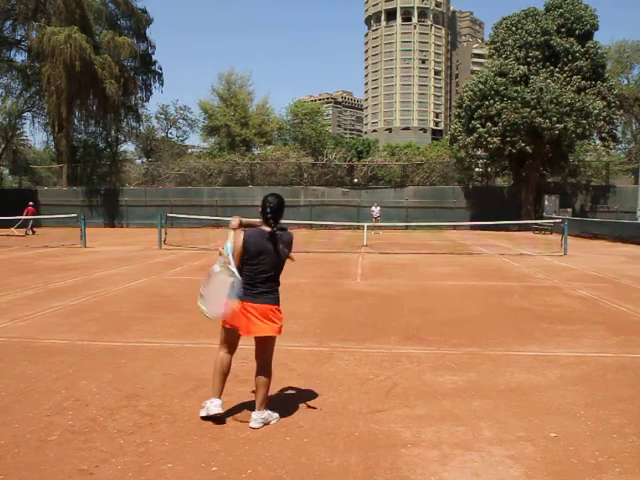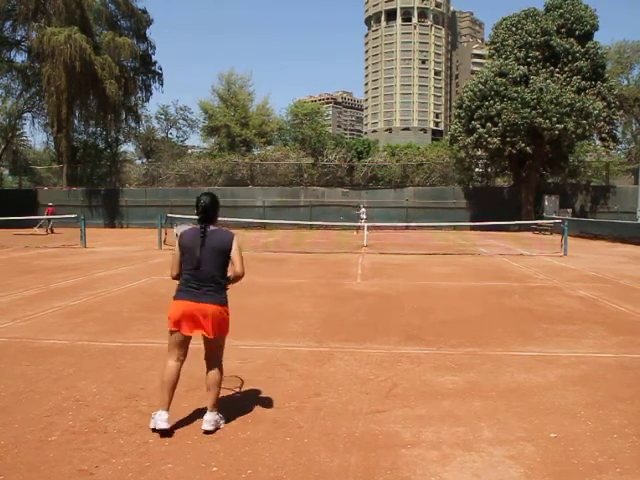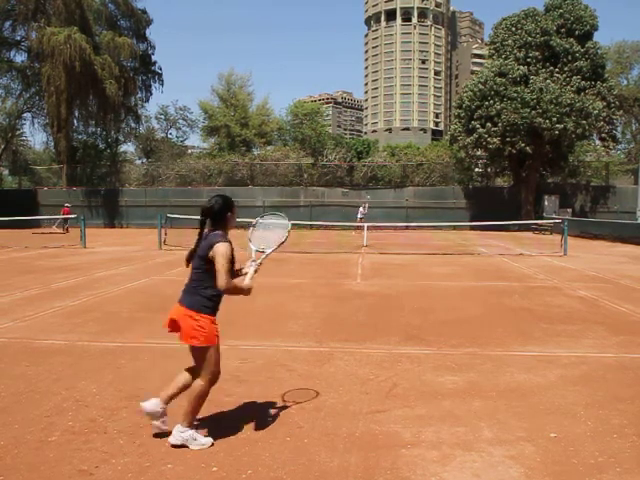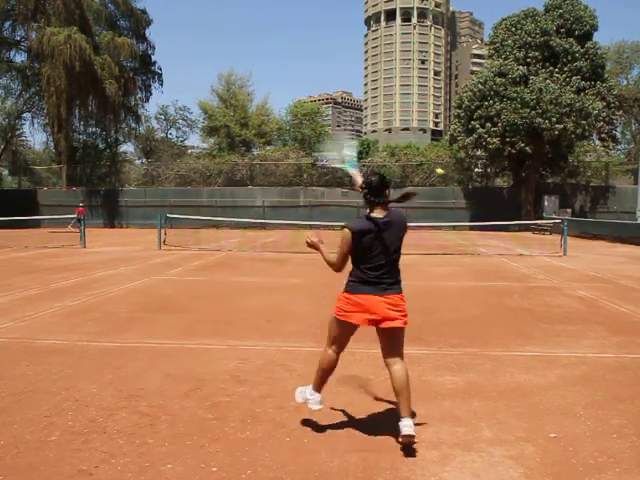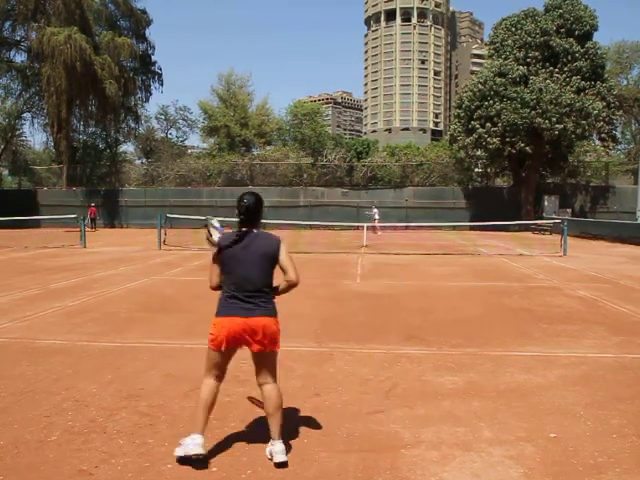
dt=1s
person 1, frame 1
left shoulder: (244, 236)
right shoulder: (287, 238)
right wrist: (244, 225)
left hip: (238, 302)
right hip: (267, 307)
left knee: (226, 351)
right knee: (264, 360)
left ankle: (214, 402)
right ankle: (260, 413)
person 1, frame 2
left shoulder: (184, 236)
right shoulder: (229, 238)
left elbow: (175, 273)
right elbow: (238, 272)
left hip: (183, 302)
right hip: (214, 305)
left knee: (174, 359)
right knee: (214, 362)
left ankle: (162, 414)
right ankle: (211, 415)
person 1, frame 3
left shoulder: (206, 238)
right shoulder: (222, 244)
right elbow: (224, 285)
left wrist: (242, 271)
right wrist: (244, 289)
left hip: (188, 309)
right hip: (199, 315)
left knee: (201, 369)
right knee: (209, 375)
left ankle: (158, 403)
right ankle: (184, 430)
person 1, frame 4
left shoulder: (354, 228)
right shoulder: (399, 219)
left elbow: (337, 265)
left wrist: (319, 246)
right wrist: (379, 192)
left hip: (357, 298)
right hip: (390, 299)
left knee: (333, 348)
right knee: (395, 361)
left ankle: (314, 393)
right ankle: (406, 422)
person 1, frame 5
left shoulder: (223, 242)
right shoulder: (274, 242)
left elbow: (214, 284)
right elbow: (293, 279)
left hip: (228, 319)
right hip: (264, 319)
left knee: (212, 377)
right knee: (268, 380)
left ankle: (196, 439)
right ankle: (277, 444)
